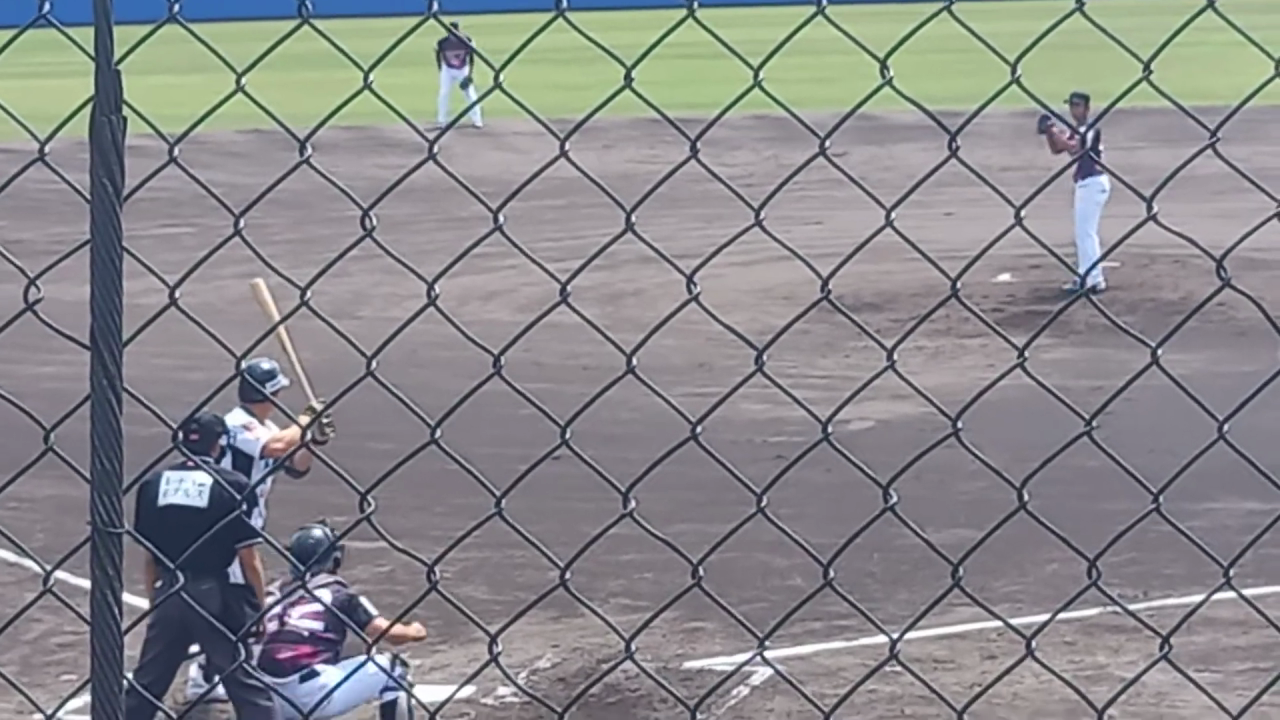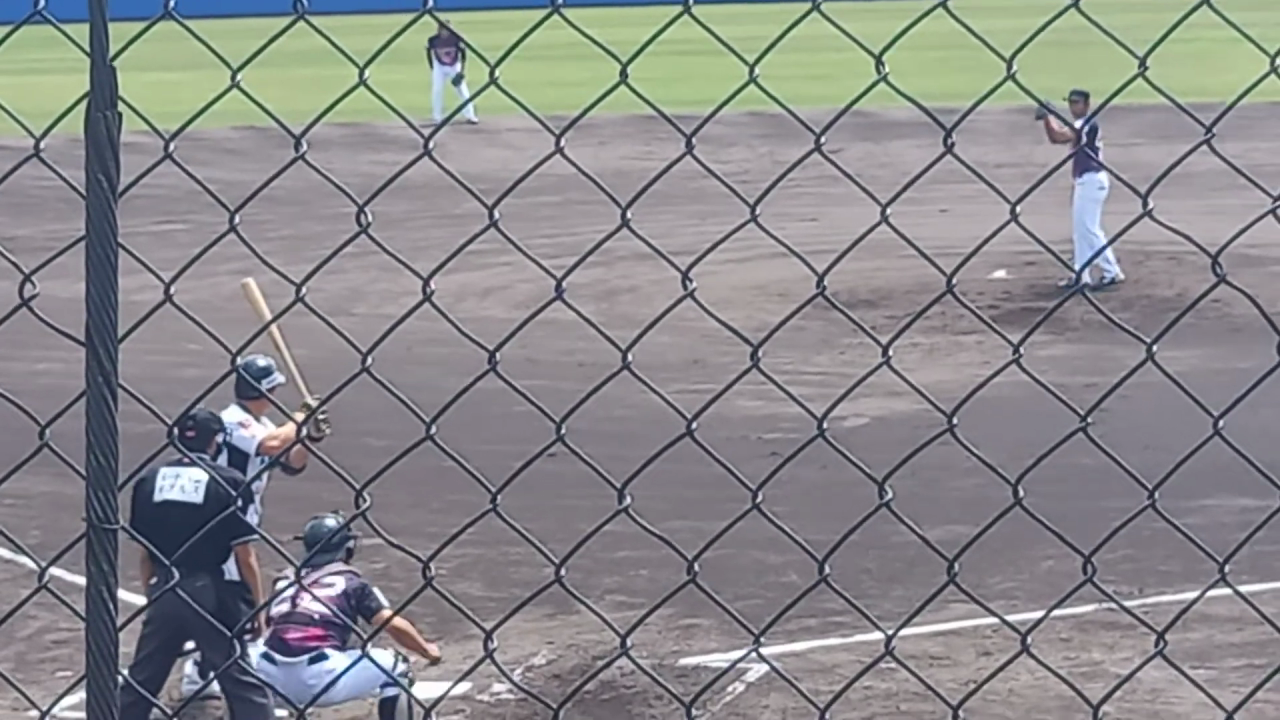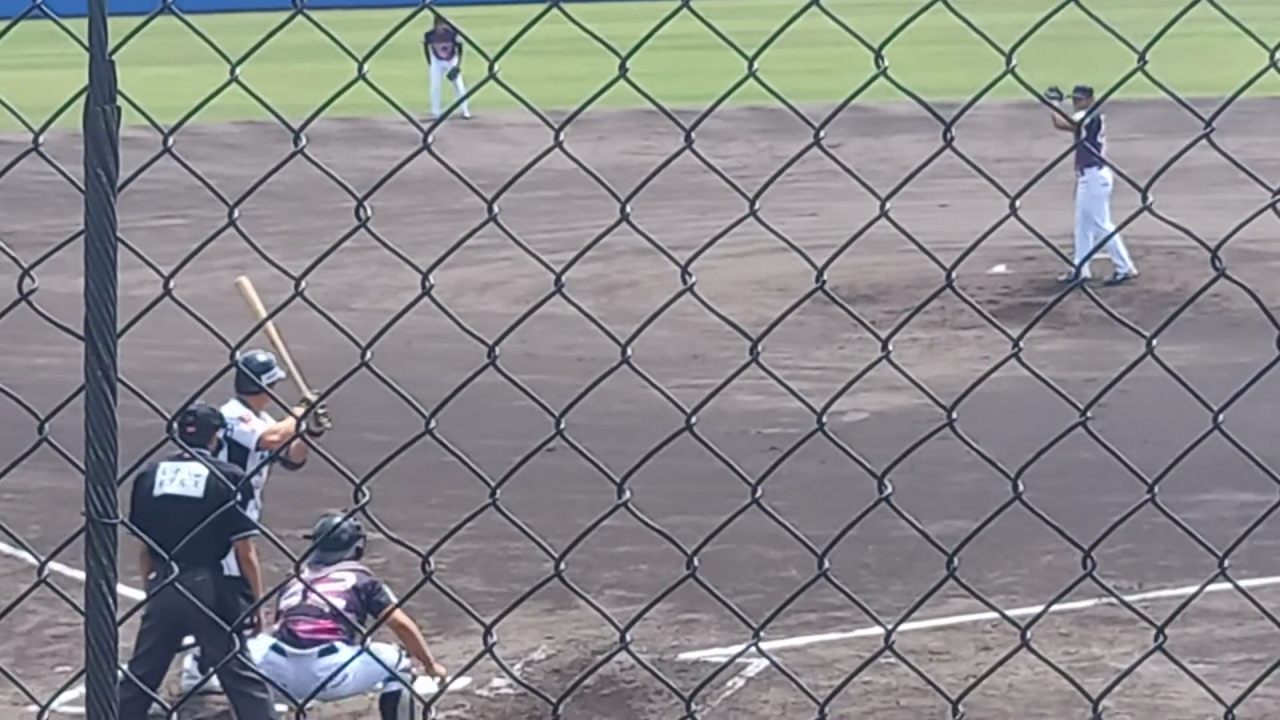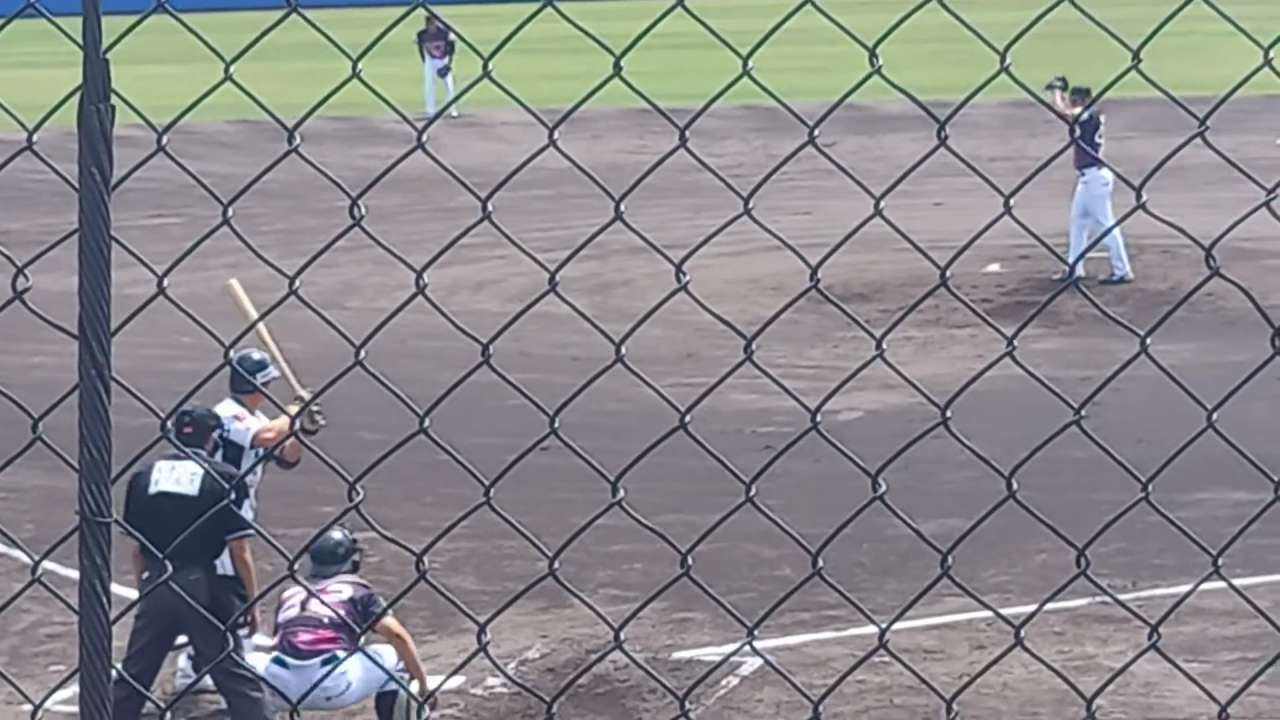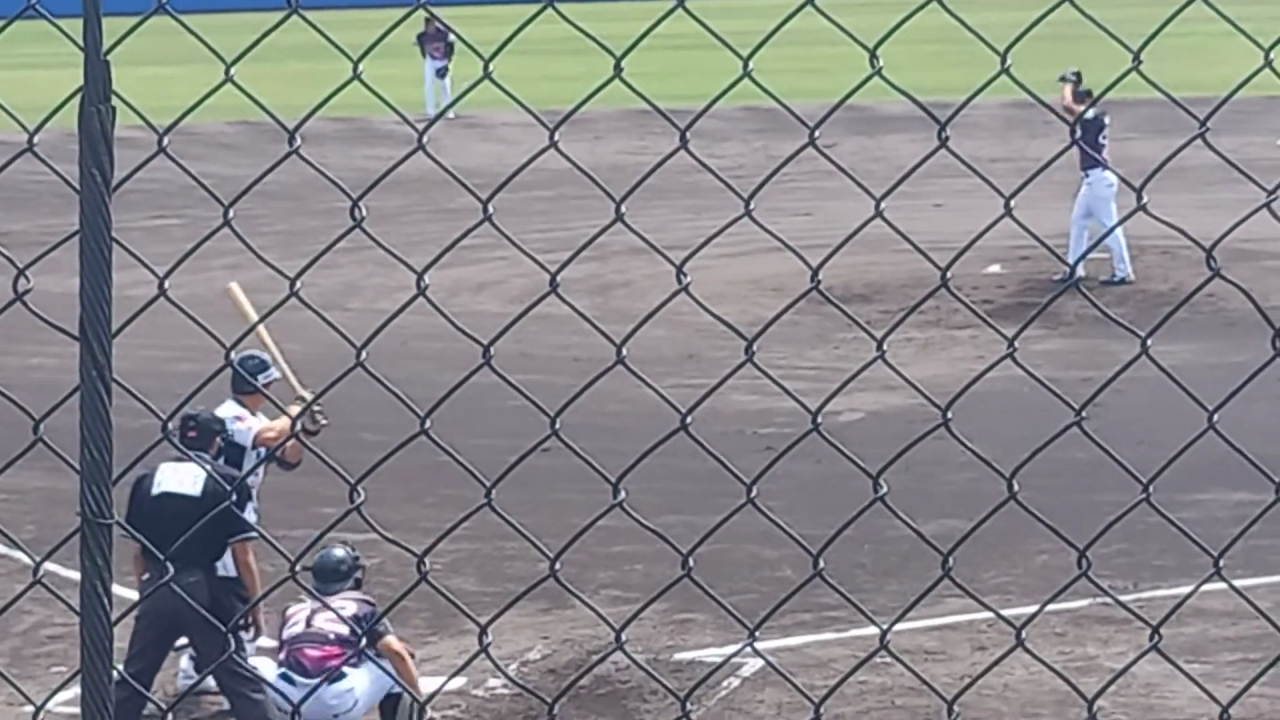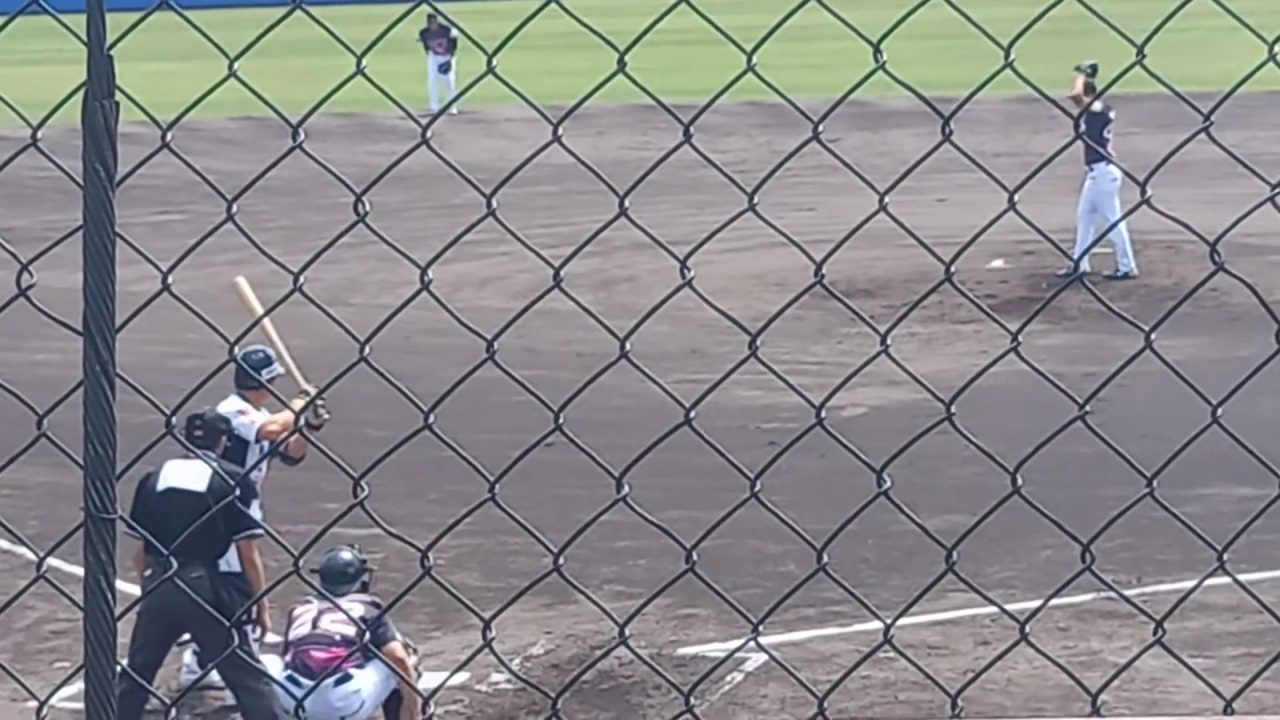
dt=0.1s
person 1, frame 1
left shoulder: (264, 426)
right shoulder: (237, 424)
left elbow: (296, 466)
right elbow: (276, 447)
left wrist: (314, 440)
right wrist: (305, 419)
right knee: (244, 609)
left ankle: (205, 676)
person 1, frame 2
left shoulder: (260, 423)
right shoulder: (233, 420)
left elbow: (292, 463)
right elbow: (271, 445)
left wrist: (310, 436)
right wrist: (300, 416)
left knee: (228, 605)
right knee: (240, 608)
left ankle: (200, 673)
right ankle: (219, 682)
person 1, frame 3
left shoulder: (259, 418)
right shoulder: (233, 416)
left elbow: (292, 458)
right elbow: (271, 439)
left wrist: (310, 431)
right wrist: (300, 411)
left knee: (226, 600)
right knee: (241, 602)
left ankle: (199, 669)
person 1, frame 4
left shoulder: (253, 417)
right shoulder: (227, 415)
left elbow: (286, 457)
right elbow: (266, 436)
left wrist: (305, 429)
right wrist: (294, 409)
left knee: (219, 599)
right knee: (236, 602)
left ankle: (192, 669)
person 1, frame 5
left shoulder: (255, 419)
right shoulder: (229, 415)
left elbow: (287, 458)
right elbow: (268, 436)
left wrist: (306, 431)
right wrist: (295, 409)
right knee: (240, 603)
left ankle: (194, 671)
person 1, frame 6
left shoulder: (258, 414)
right shoulder: (232, 411)
left elbow: (291, 453)
right elbow: (272, 429)
left wrist: (310, 426)
right wrist: (298, 403)
right knee: (244, 600)
left ankle: (197, 667)
person 2, frame 1
left shoulder: (153, 484)
right shoulder: (233, 485)
left elbow: (150, 557)
right elbow: (249, 559)
left hip: (169, 596)
right hip: (213, 595)
left knee: (147, 682)
right knee: (246, 683)
person 2, frame 2
left shoulder: (148, 481)
right shoulder: (229, 482)
left elbow: (145, 554)
right elbow: (244, 556)
right wrist: (258, 605)
left hip: (164, 593)
right hip: (207, 592)
left knee: (142, 678)
right knee: (242, 680)
person 2, frame 3
left shoulder: (149, 475)
right shoulder: (228, 478)
left elbow: (144, 549)
right elbow: (245, 551)
right wrist: (258, 600)
left hip: (163, 589)
right hip: (206, 587)
left knee: (140, 674)
right knee: (242, 676)
person 2, frame 4
left shoulder: (144, 475)
right shoulder: (223, 477)
left elbow: (138, 549)
right elbow: (239, 551)
left hip: (156, 588)
right hip: (200, 587)
left knee: (134, 673)
right knee: (237, 676)
person 2, frame 5
left shoulder: (148, 479)
right shoulder: (226, 481)
left elbow: (138, 553)
right elbow: (242, 554)
right wrist: (255, 606)
left hip: (156, 590)
right hip: (201, 590)
left knee: (134, 675)
right knee: (242, 680)
person 2, frame 6
left shoulder: (155, 477)
right shoulder: (231, 479)
left elbow: (140, 550)
right elbow: (247, 551)
left hip: (158, 586)
right hip: (203, 585)
left knee: (137, 670)
right knee: (247, 673)
person 3, frame 1
left shoulder: (1091, 127)
right shoulder: (1075, 129)
left elbow: (1074, 147)
right elbow: (1056, 149)
left wrist: (1054, 132)
right wrist: (1050, 133)
left hip: (1094, 184)
right hip: (1084, 185)
left knee: (1087, 233)
right knee: (1082, 232)
left ankle: (1095, 279)
right ankle: (1085, 278)
person 3, frame 2
left shoulder: (1089, 123)
right shoulder: (1078, 125)
left elbow: (1062, 136)
right elbow: (1055, 139)
left wrist: (1049, 120)
right wrist: (1047, 120)
left hip: (1092, 181)
right hip: (1084, 181)
left knee: (1089, 229)
right knee: (1080, 230)
left ankle: (1112, 272)
right ankle: (1081, 275)
person 3, frame 3
left shoulder: (1091, 116)
right shoulder: (1085, 119)
left elbow: (1060, 123)
right elbow: (1062, 124)
left wrist: (1054, 102)
right wrist: (1055, 103)
left hip: (1095, 177)
right hip: (1088, 177)
left knee: (1101, 224)
right knee: (1082, 225)
left ankle: (1125, 269)
right ankle: (1080, 270)
person 3, frame 4
left shoulder: (1089, 115)
right shoulder: (1084, 117)
left elbow: (1059, 111)
right elbow: (1063, 112)
left wrist: (1057, 91)
right wrist: (1060, 92)
left hip: (1095, 177)
right hip: (1088, 177)
left knee: (1106, 224)
right knee: (1077, 222)
left ankle: (1122, 271)
right ankle: (1074, 268)
person 3, frame 5
left shoulder: (1093, 115)
right shoulder: (1092, 117)
left elbow: (1066, 105)
right elbow: (1070, 107)
left wrist: (1067, 83)
right wrist: (1072, 84)
left hip: (1100, 178)
right hip: (1092, 179)
left knee: (1110, 226)
right knee: (1078, 223)
left ankle: (1123, 273)
right ankle: (1075, 269)
person 3, frame 6
left shoulder: (1099, 109)
right shoulder: (1098, 111)
left elbow: (1075, 95)
right elbow: (1078, 97)
left wrist: (1082, 75)
right wrist: (1086, 76)
left hip: (1104, 172)
right hip: (1096, 173)
left knee: (1113, 221)
right knee: (1084, 218)
left ankle: (1127, 267)
right ankle: (1080, 264)
person 4, frame 1
left shoulder: (274, 594)
right shoulder: (339, 595)
right elbow: (389, 634)
right wrist: (413, 631)
right hip: (317, 690)
right knee: (392, 670)
person 4, frame 2
left shoulder: (285, 581)
right shoulder: (351, 583)
right elbow: (395, 626)
right wrist: (427, 650)
left hip: (273, 674)
right hip: (320, 673)
right knee: (394, 666)
person 4, frame 3
left shoulder: (295, 580)
right shoulder: (362, 580)
right elbow: (402, 625)
right wrist: (431, 665)
left hip: (281, 667)
right hip: (330, 669)
right knee: (396, 659)
person 4, frame 4
left shoulder: (290, 592)
right shoulder: (358, 592)
right elbow: (396, 634)
right wrist: (423, 682)
left hip: (284, 680)
right hip: (334, 681)
left knee: (248, 660)
right knee: (393, 658)
person 4, frame 5
left shoulder: (294, 610)
right shoulder: (363, 608)
right elbow: (397, 651)
right wrist: (419, 701)
left hip: (289, 699)
right hip: (341, 698)
left knee: (252, 667)
right knee: (395, 663)
person 4, frame 6
left shoulder: (301, 611)
right shoulder: (369, 610)
right elbow: (399, 657)
left hip: (296, 700)
right hip: (347, 698)
right knee: (400, 663)
